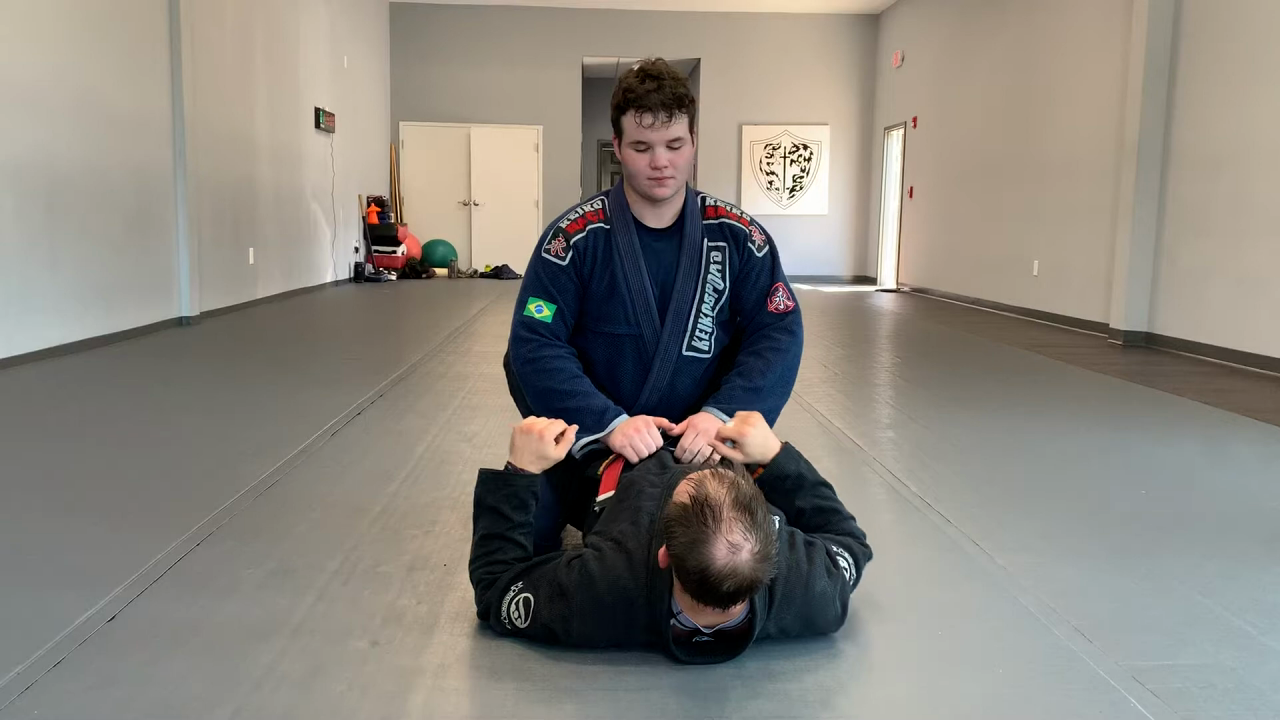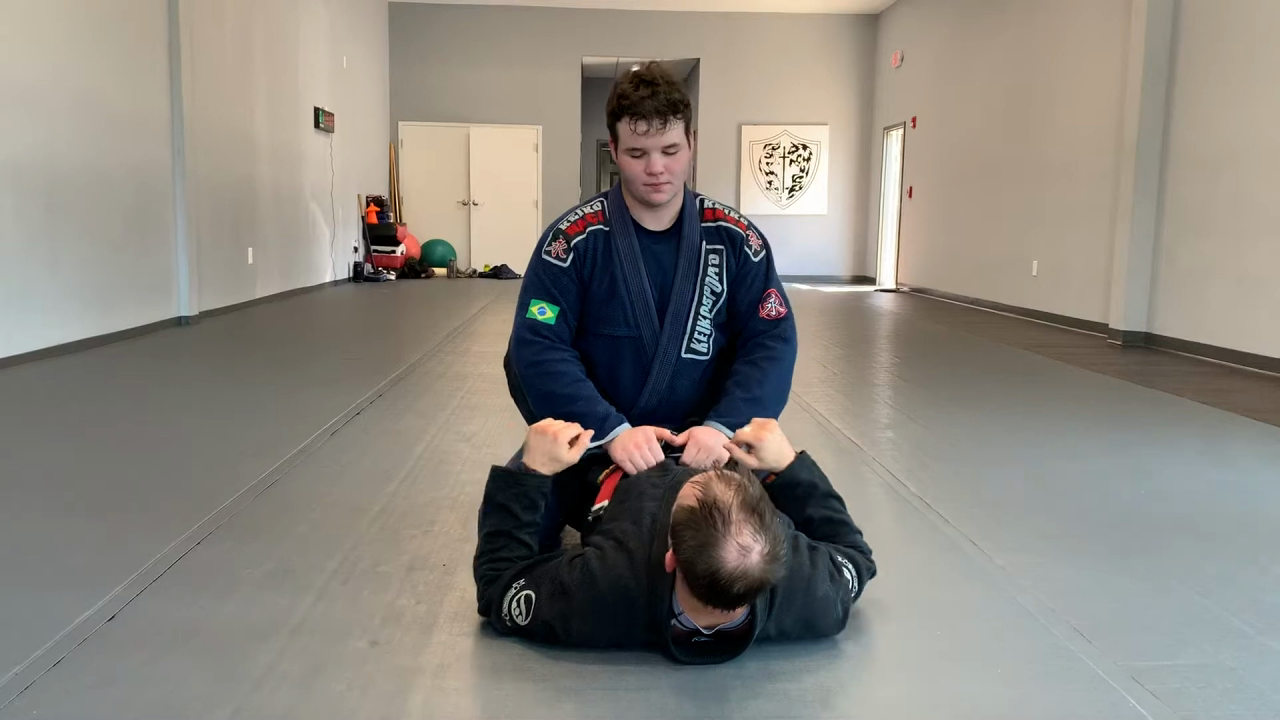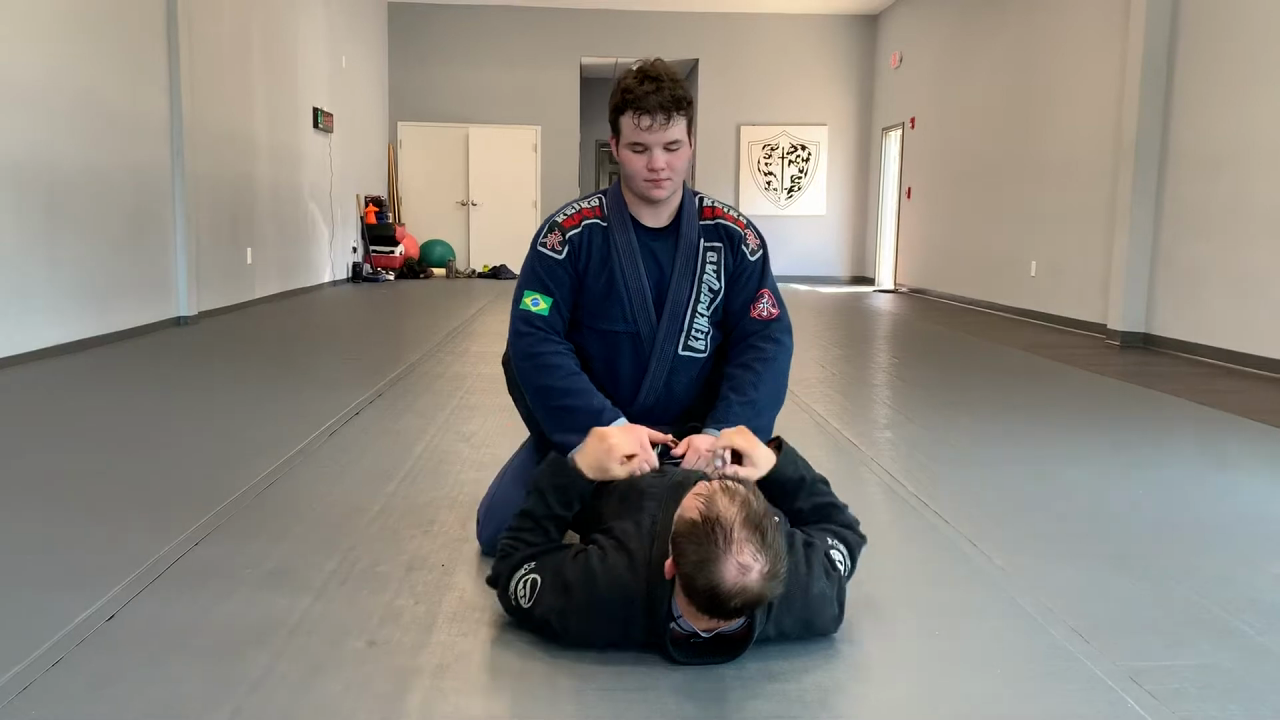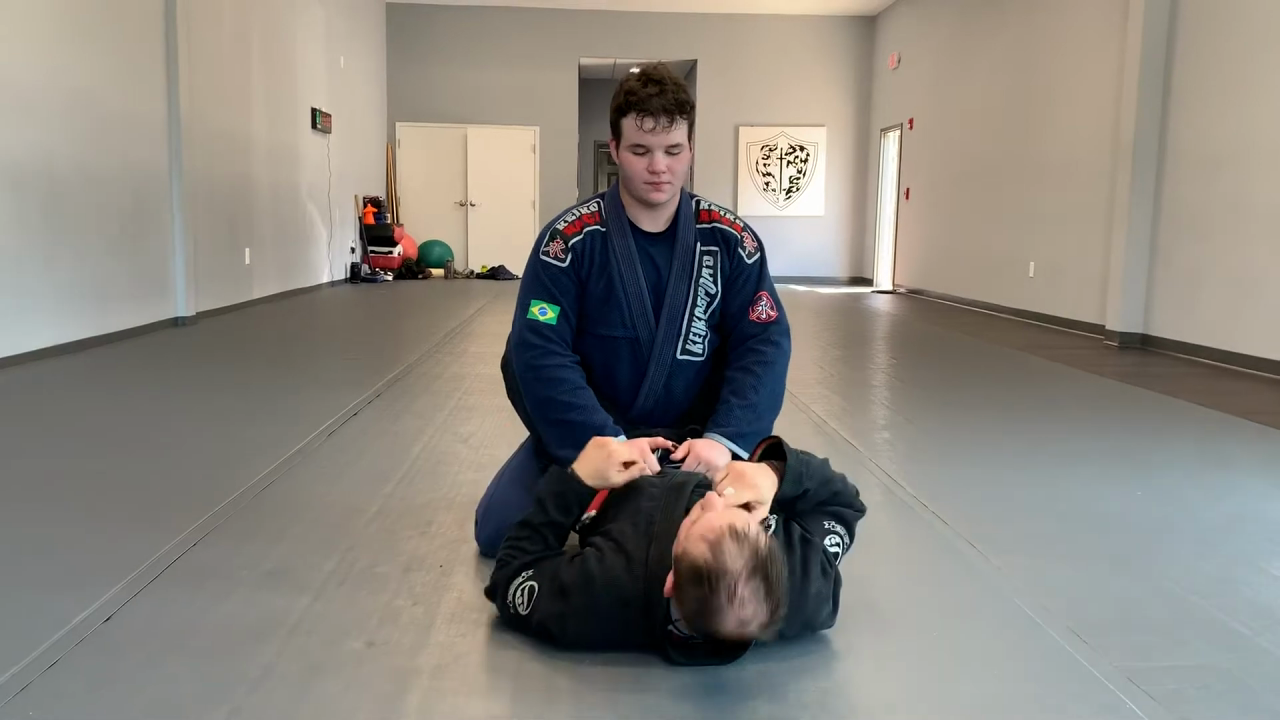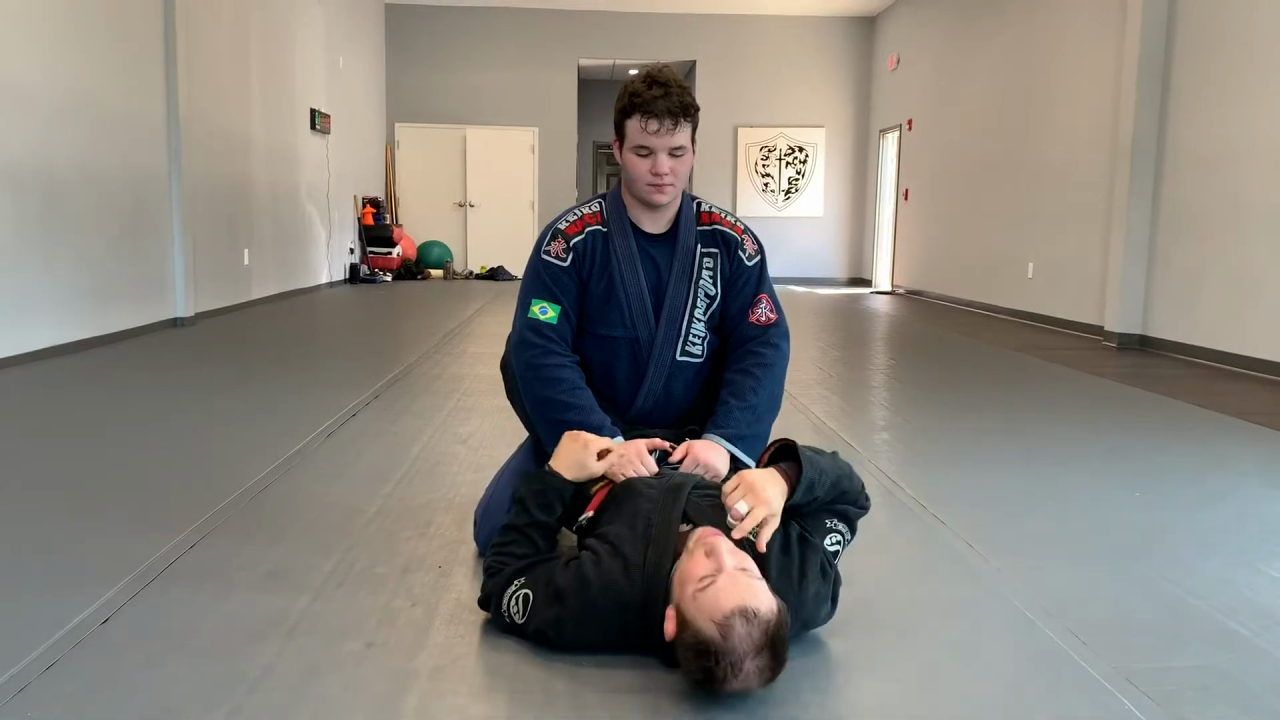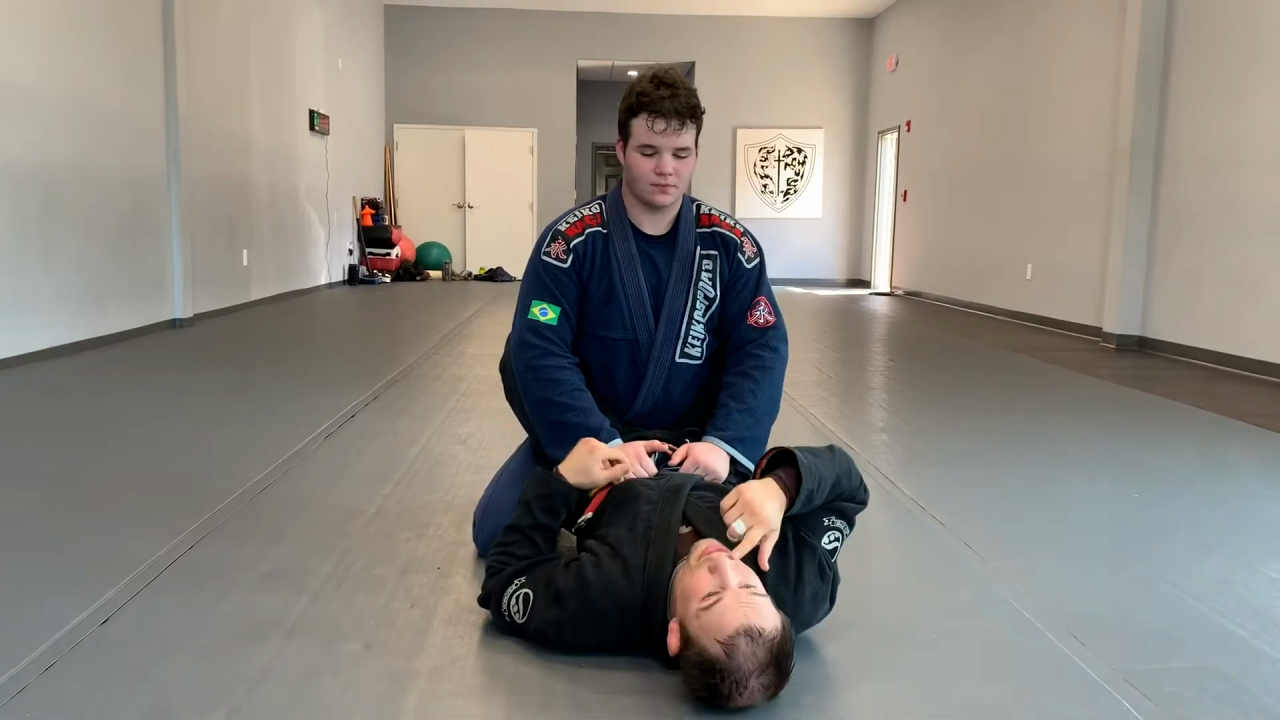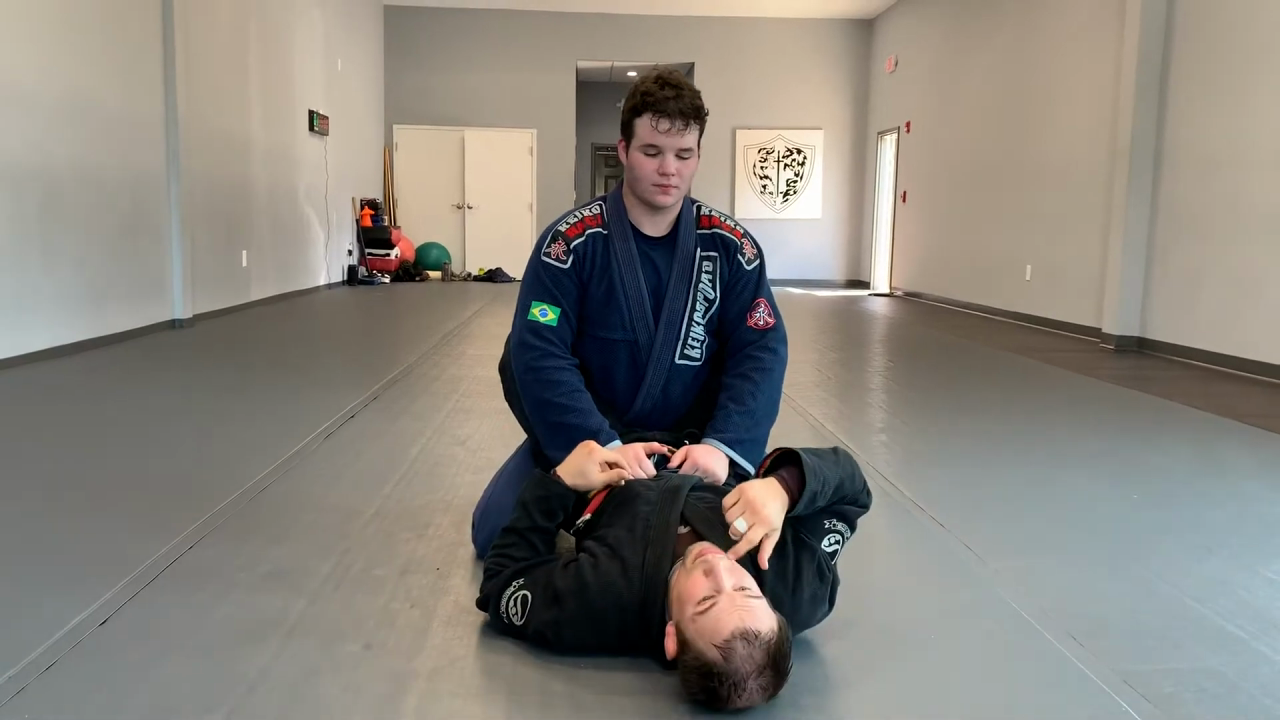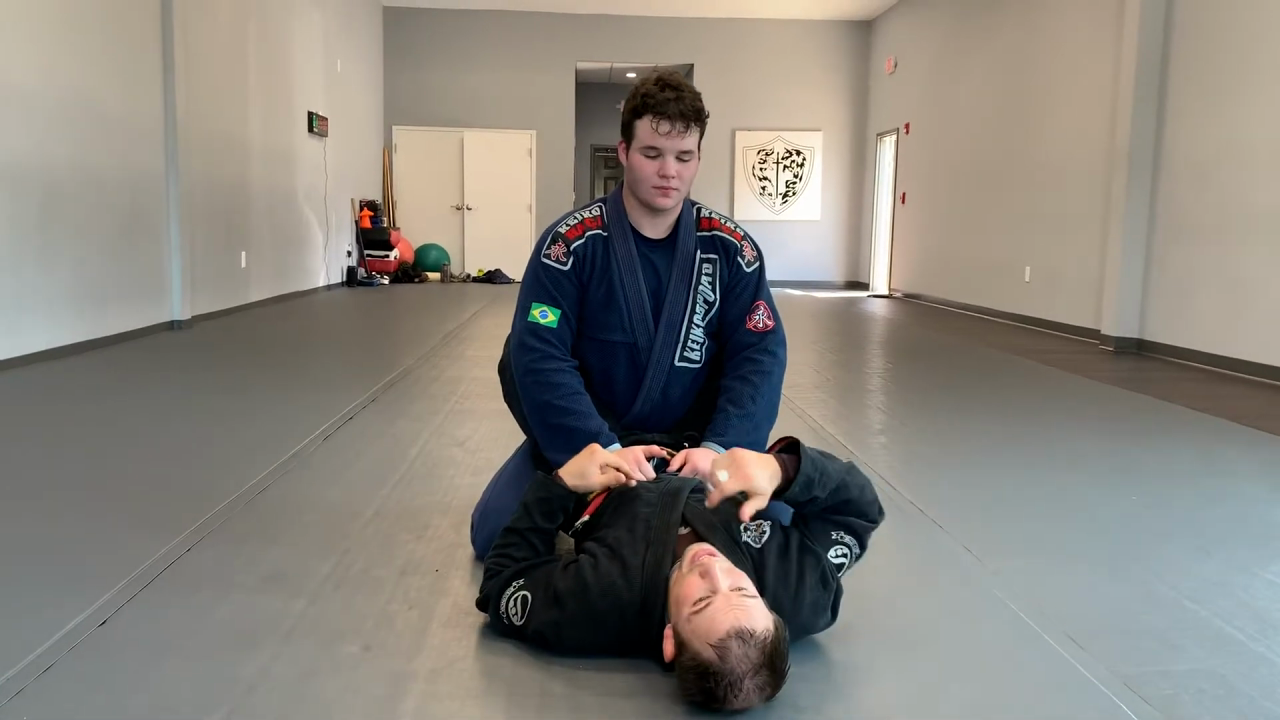
dt=0.2s
person 1, frame 1
left shoulder: (738, 235)
right shoulder: (574, 236)
left elbow: (779, 333)
right elbow: (534, 342)
left wrist: (722, 414)
right wrist: (608, 423)
left hip: (700, 443)
right hip: (590, 437)
person 1, frame 2
left shoulder: (735, 237)
right shoulder: (574, 238)
left elbow: (772, 342)
right elbow: (537, 348)
left wrist: (723, 426)
right wrist: (611, 430)
left hip: (700, 439)
right hip: (592, 435)
person 1, frame 3
left shoulder: (732, 236)
right shoulder: (571, 233)
left elbow: (765, 341)
right elbow: (534, 340)
left wrist: (722, 433)
right wrist: (606, 427)
left hip: (695, 440)
right hip: (586, 435)
right knee: (502, 530)
person 1, frame 4
left shoulder: (729, 239)
right shoulder: (570, 238)
left elbow: (763, 344)
right elbow: (539, 353)
left wrist: (724, 437)
right wrist: (605, 442)
left hip: (694, 440)
right hip: (585, 438)
right knee: (500, 531)
person 1, frame 5
left shoulder: (729, 241)
right shoulder: (572, 238)
left elbow: (762, 346)
right elbow: (539, 353)
left wrist: (723, 439)
right wrist: (603, 443)
left hip: (693, 440)
right hip: (585, 436)
right knee: (499, 530)
person 1, frame 6
left shoulder: (728, 243)
right shoulder: (572, 239)
left elbow: (761, 349)
right elbow: (538, 353)
left wrist: (722, 442)
right wrist: (602, 446)
left hip: (694, 440)
right hip: (584, 437)
right knee: (498, 531)
person 1, frame 7
left shoulder: (729, 245)
right shoulder: (572, 240)
left elbow: (761, 351)
right elbow: (538, 355)
left wrist: (721, 444)
right wrist: (602, 447)
left hip: (693, 440)
right hip: (583, 438)
right knee: (497, 532)
person 1, frame 8
left shoulder: (730, 247)
right shoulder: (571, 242)
left elbow: (759, 354)
right elbow: (538, 357)
left wrist: (719, 447)
right wrist: (600, 451)
left hip: (692, 441)
right hip: (583, 440)
right knee: (496, 533)
person 2, frame 1
left shoulder: (599, 598)
right shoulder: (813, 598)
left elbow: (495, 588)
right elbow: (848, 542)
left wrist: (521, 471)
right wrist: (774, 455)
person 2, frame 2
left shoulder: (600, 598)
right shoulder: (814, 603)
left elbow: (499, 588)
right elbow: (853, 555)
left wrist: (532, 471)
right wrist: (788, 464)
person 2, frame 3
left shoulder: (596, 601)
right shoulder: (812, 603)
left elbow: (513, 572)
right elbow: (843, 535)
left wrist: (581, 472)
right wrist: (775, 465)
person 2, frame 4
left shoulder: (593, 602)
right shoulder: (808, 599)
left elbow: (510, 580)
right elbow: (841, 504)
left wrist: (578, 479)
right wrist: (776, 472)
person 2, frame 5
left shoulder: (594, 604)
right shoulder: (806, 593)
left elbow: (502, 585)
right elbow: (846, 494)
left wrist: (556, 477)
right wrist: (785, 475)
person 2, frame 6
left shoulder: (594, 607)
right shoulder: (802, 593)
left elbow: (503, 586)
right elbow: (846, 485)
left wrist: (559, 481)
right wrist: (783, 485)
person 2, frame 7
left shoulder: (595, 610)
right shoulder: (801, 592)
left elbow: (501, 587)
right elbow: (847, 487)
left wrist: (558, 483)
right wrist: (785, 484)
person 2, frame 8
left shoulder: (594, 612)
right shoulder: (802, 598)
left elbow: (500, 585)
right elbow: (858, 505)
left wrist: (559, 485)
right wrist: (784, 467)
